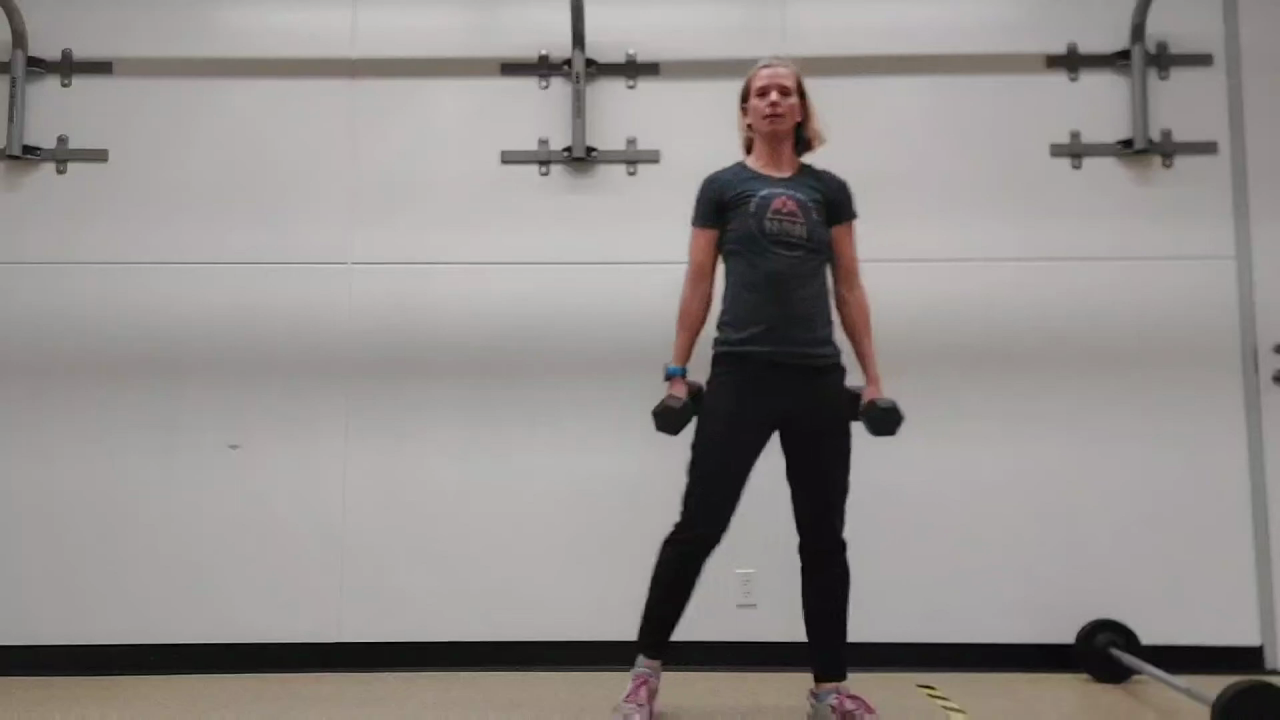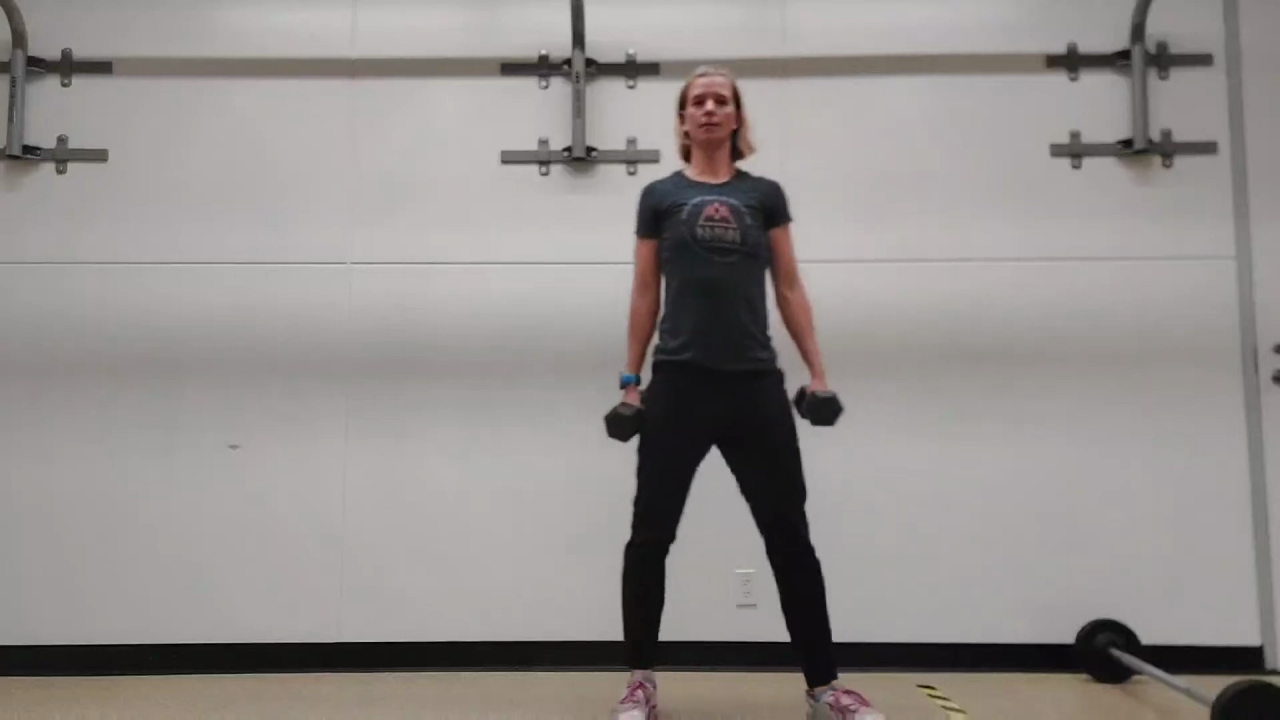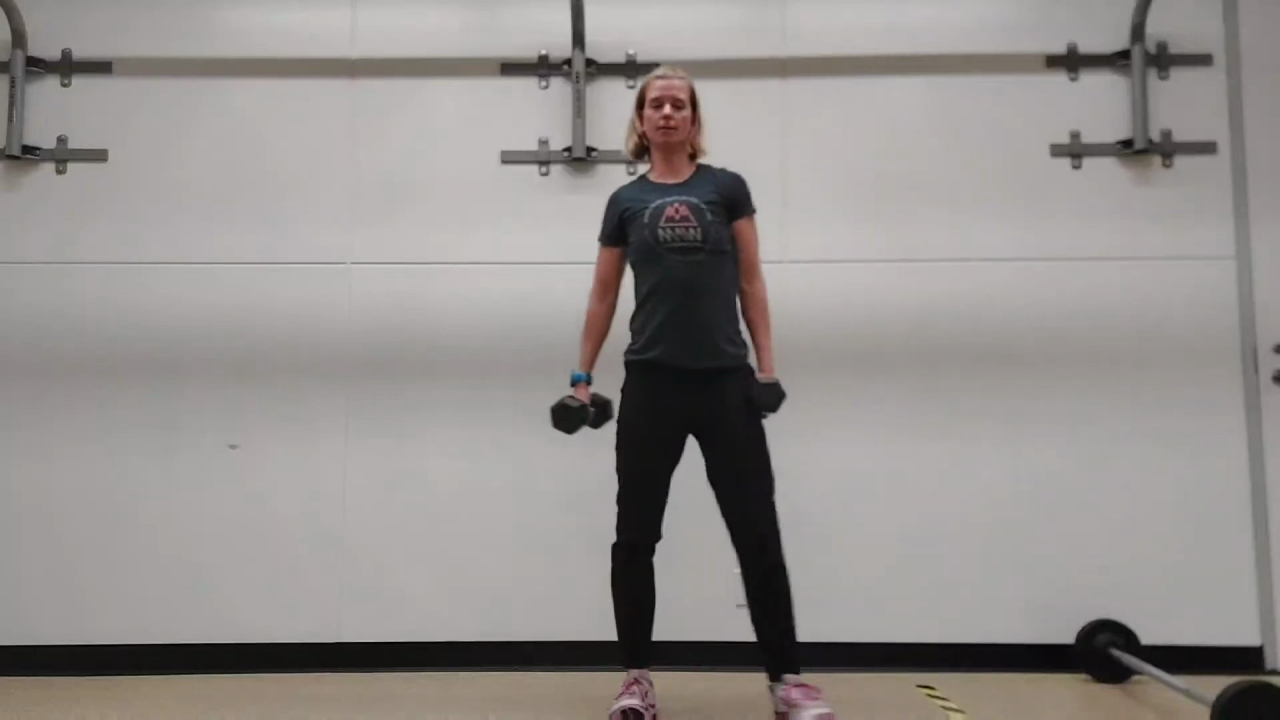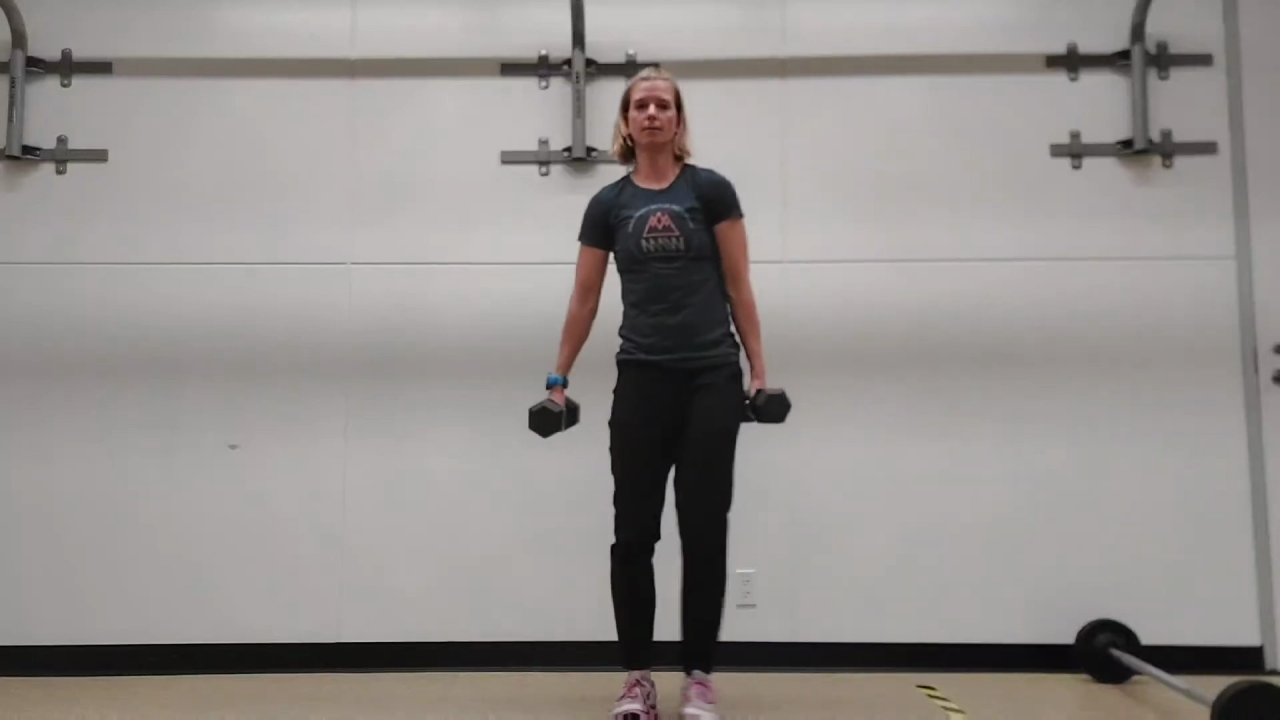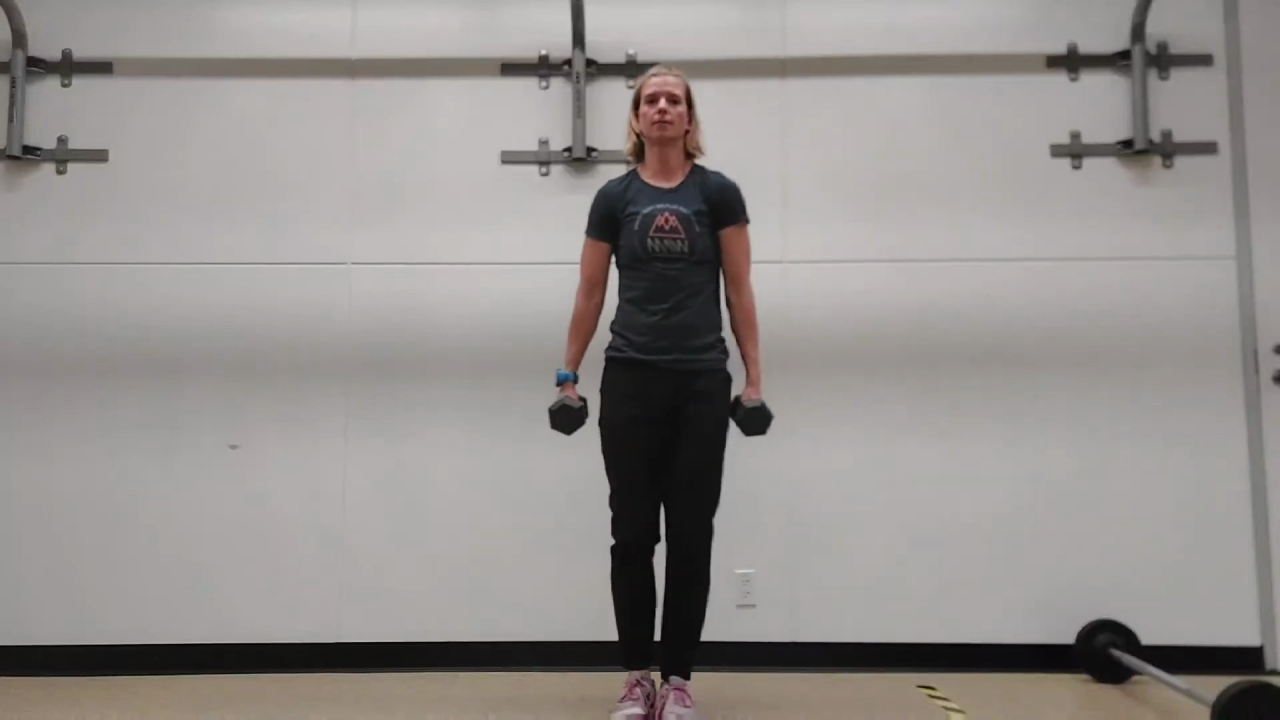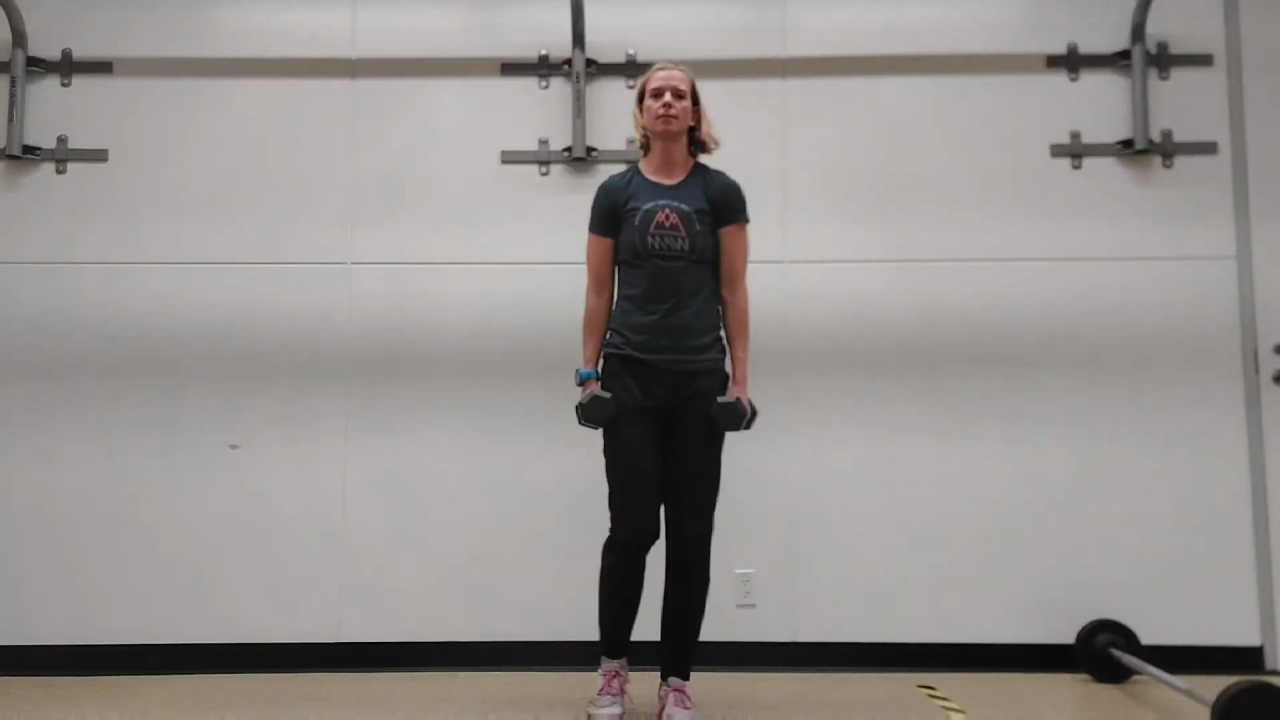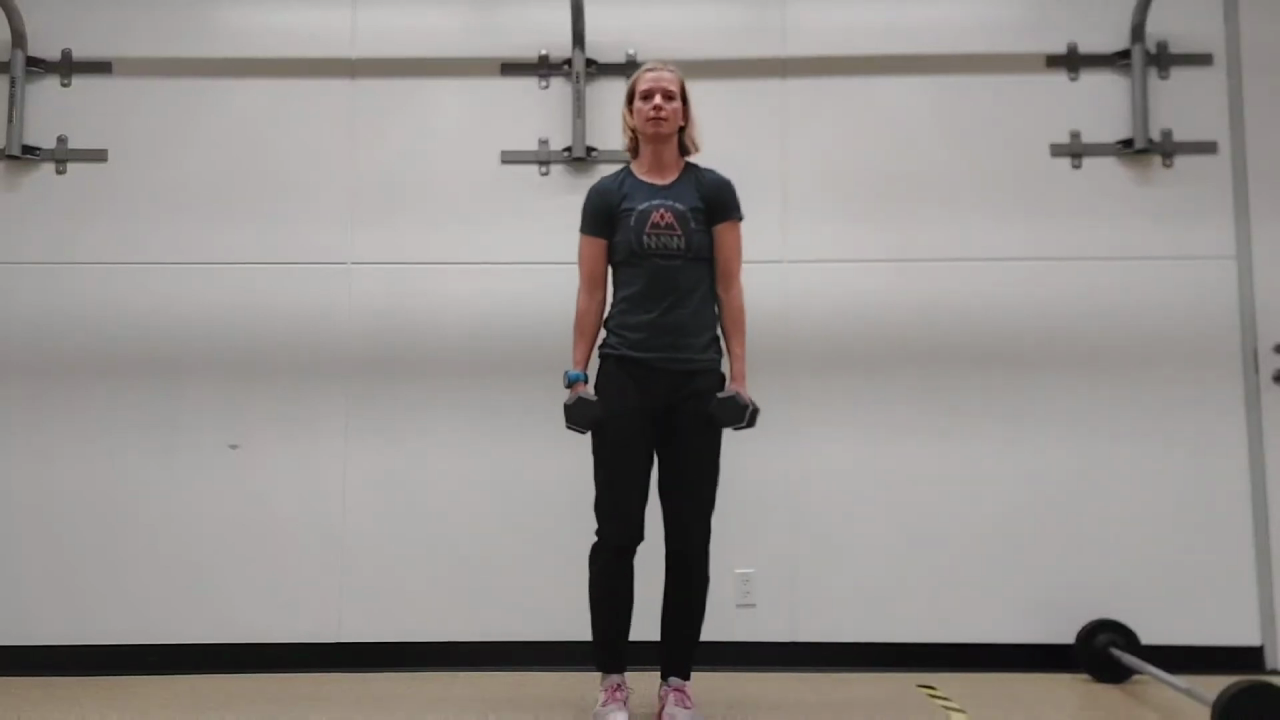
dt=0.2s
person 1, frame 1
left shoulder: (830, 189)
right shoulder: (722, 186)
left elbow: (849, 287)
right elbow: (698, 284)
left wrist: (872, 375)
right wrist: (677, 371)
left hip: (817, 376)
right hip: (742, 372)
left knee: (824, 535)
right knee: (699, 525)
person 1, frame 2
left shoulder: (765, 194)
right shoulder: (659, 196)
left elbow: (788, 288)
right elbow: (645, 295)
left wrist: (816, 371)
right wrist: (631, 379)
left hip: (754, 381)
right hip: (679, 382)
left knee: (789, 537)
right knee: (650, 536)
person 1, frame 3
left shoulder: (726, 187)
right shoulder: (624, 201)
left elbow: (750, 281)
right elbow: (603, 296)
left wrist: (767, 363)
right wrist: (581, 375)
left hip: (724, 378)
right hip: (651, 381)
left knee: (756, 527)
right knee: (635, 534)
person 1, frame 4
left shoulder: (711, 188)
right shoulder: (607, 204)
left elbow: (738, 284)
right elbow: (584, 299)
left wrist: (758, 369)
right wrist: (559, 378)
left hip: (711, 376)
right hip: (640, 379)
left knee: (705, 526)
right knee: (633, 533)
person 1, frame 5
left shoulder: (719, 192)
right shoulder: (614, 197)
left elbow: (739, 290)
right elbow: (590, 293)
left wrist: (754, 376)
right wrist: (568, 375)
left hip: (701, 379)
right hip: (630, 377)
left knee: (691, 533)
right knee: (634, 532)
person 1, frame 6
left shoulder: (721, 191)
right shoulder: (615, 192)
left elbow: (734, 291)
right elbow: (599, 290)
left wrist: (740, 376)
right wrist: (589, 373)
left hip: (698, 380)
right hip: (630, 375)
left knee: (690, 534)
right knee: (632, 527)
person 1, frame 7
left shoulder: (713, 189)
right shoulder: (606, 194)
left elbow: (729, 288)
right elbow: (591, 292)
left wrist: (739, 374)
right wrist: (577, 375)
left hip: (695, 379)
right hip: (625, 376)
left knee: (689, 534)
right knee: (618, 529)
